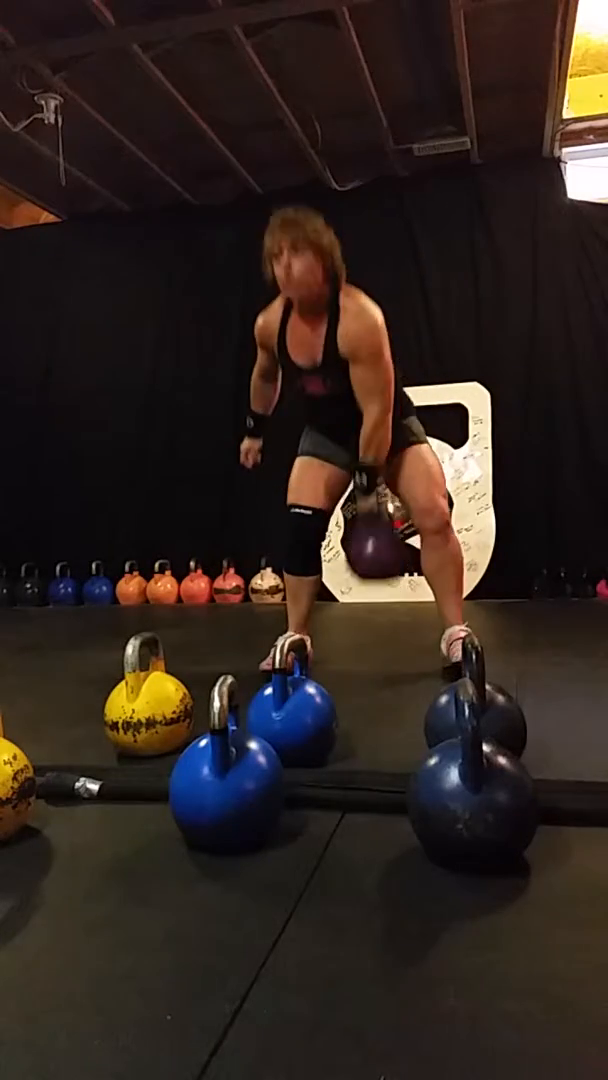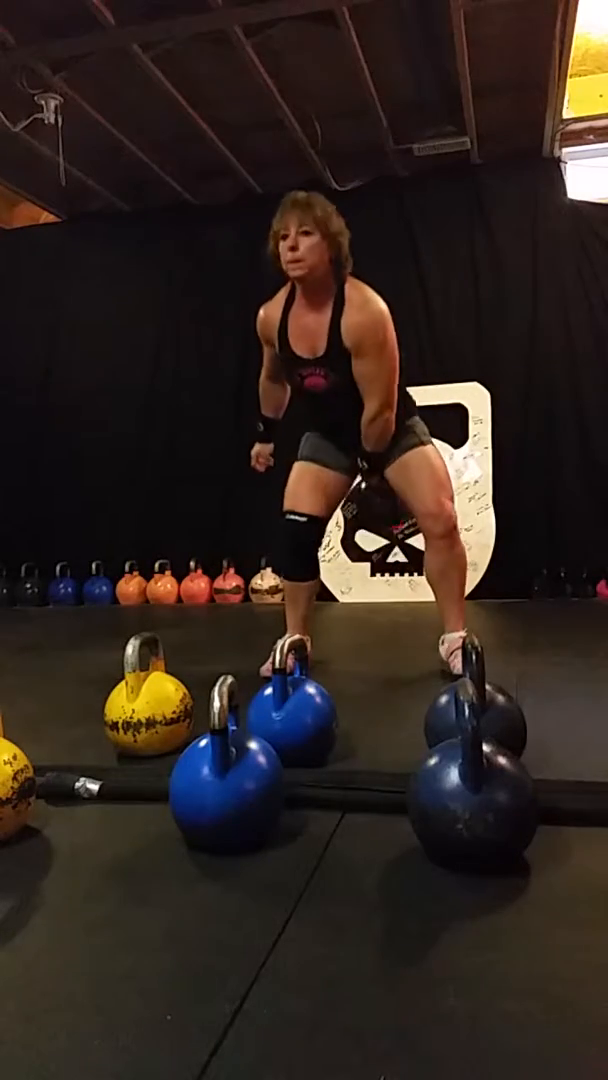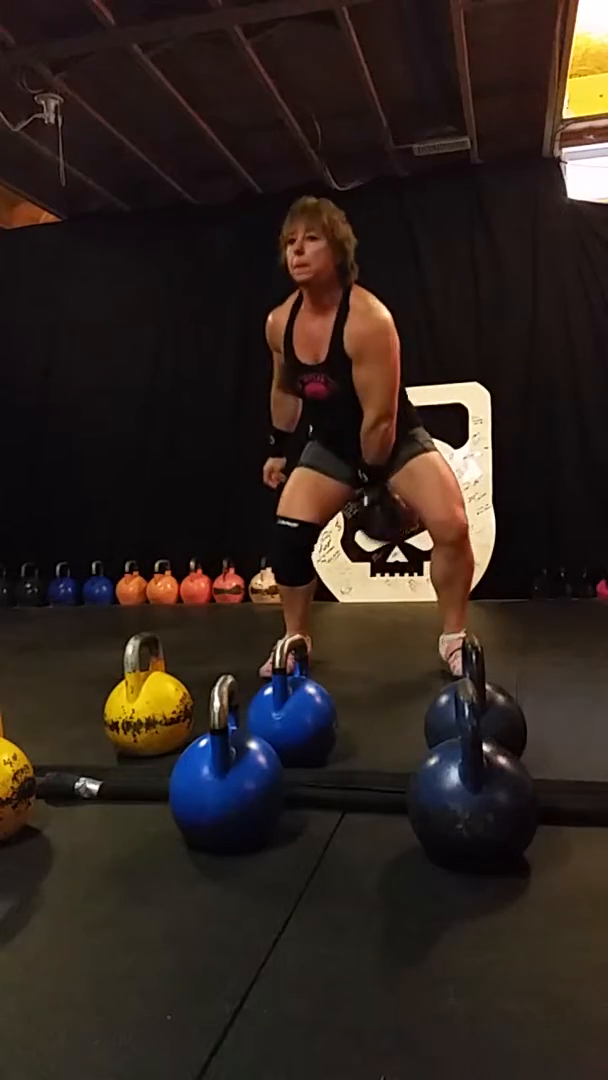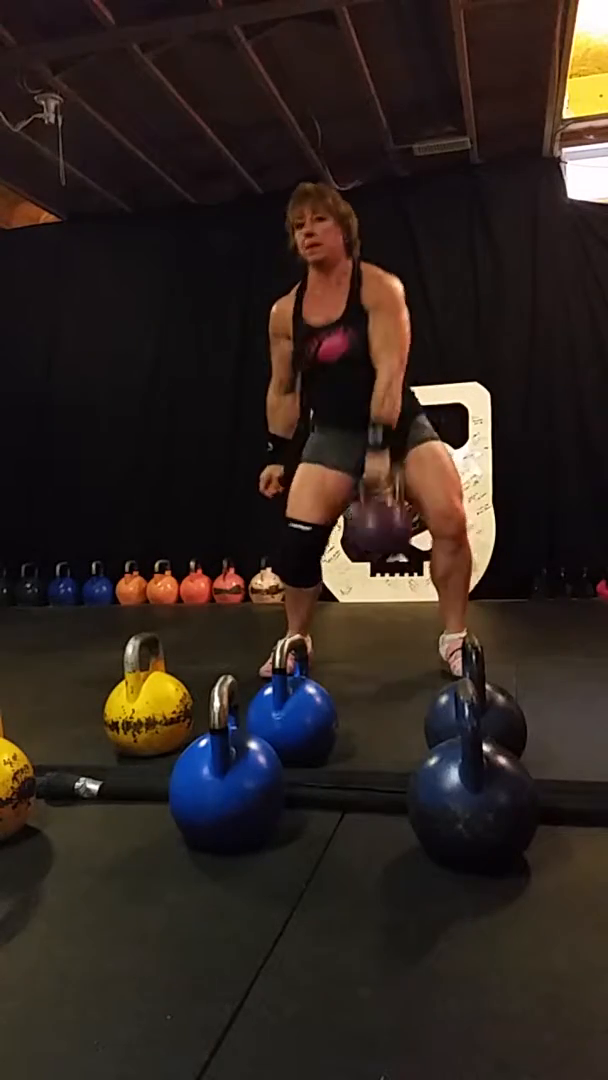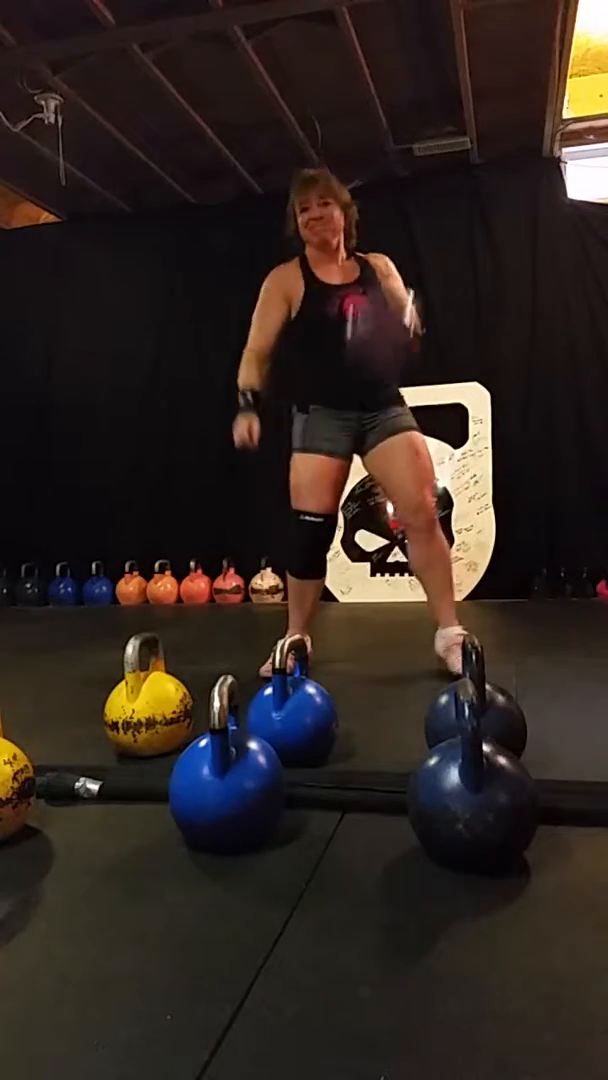
dt=0.2s
person 1, frame 1
left shoulder: (359, 320)
right shoulder: (270, 324)
left elbow: (378, 414)
right elbow: (266, 376)
left wrist: (367, 486)
right wrist: (254, 431)
left hip: (389, 425)
right hip: (325, 434)
left knee: (433, 515)
right knee: (300, 523)
left ankle: (455, 635)
right ankle: (296, 641)
person 1, frame 2
left shoulder: (364, 313)
right shoulder: (271, 317)
left elbow: (381, 407)
left wrist: (370, 466)
right wrist: (265, 434)
left hip: (393, 429)
right hip: (326, 436)
left knee: (439, 519)
right knee: (296, 531)
left ankle: (455, 639)
right ankle: (296, 643)
person 1, frame 3
left shoulder: (368, 320)
right shoulder: (279, 323)
left elbow: (381, 417)
left wrist: (372, 478)
right wrist: (277, 449)
left hip: (397, 439)
right hip: (329, 446)
left knee: (451, 525)
right knee: (288, 536)
left ankle: (453, 640)
person 1, frame 4
left shoulder: (380, 288)
right shoulder: (284, 311)
left elbow: (391, 373)
right elbow: (283, 390)
left wrist: (380, 450)
right wrist: (275, 455)
left hip: (400, 426)
right hip: (332, 434)
left knee: (450, 520)
right knee: (297, 538)
left ankle: (454, 639)
right ankle: (296, 642)
person 1, frame 5
left shoulder: (377, 268)
right shoulder: (284, 280)
left elbow: (398, 318)
right elbow: (256, 353)
left wrist: (405, 312)
right wrist: (247, 406)
left hip: (380, 406)
right hip: (318, 415)
left knee: (421, 513)
right knee: (308, 528)
left ankle: (450, 634)
right ankle: (295, 640)
